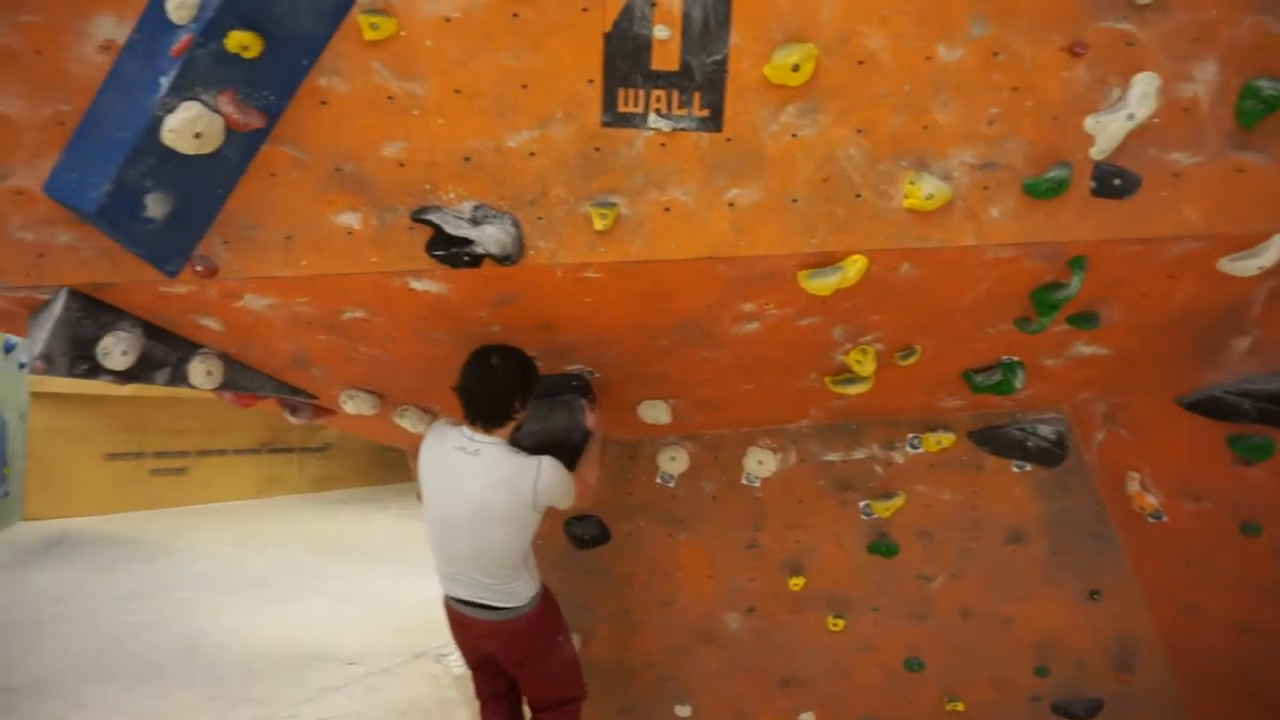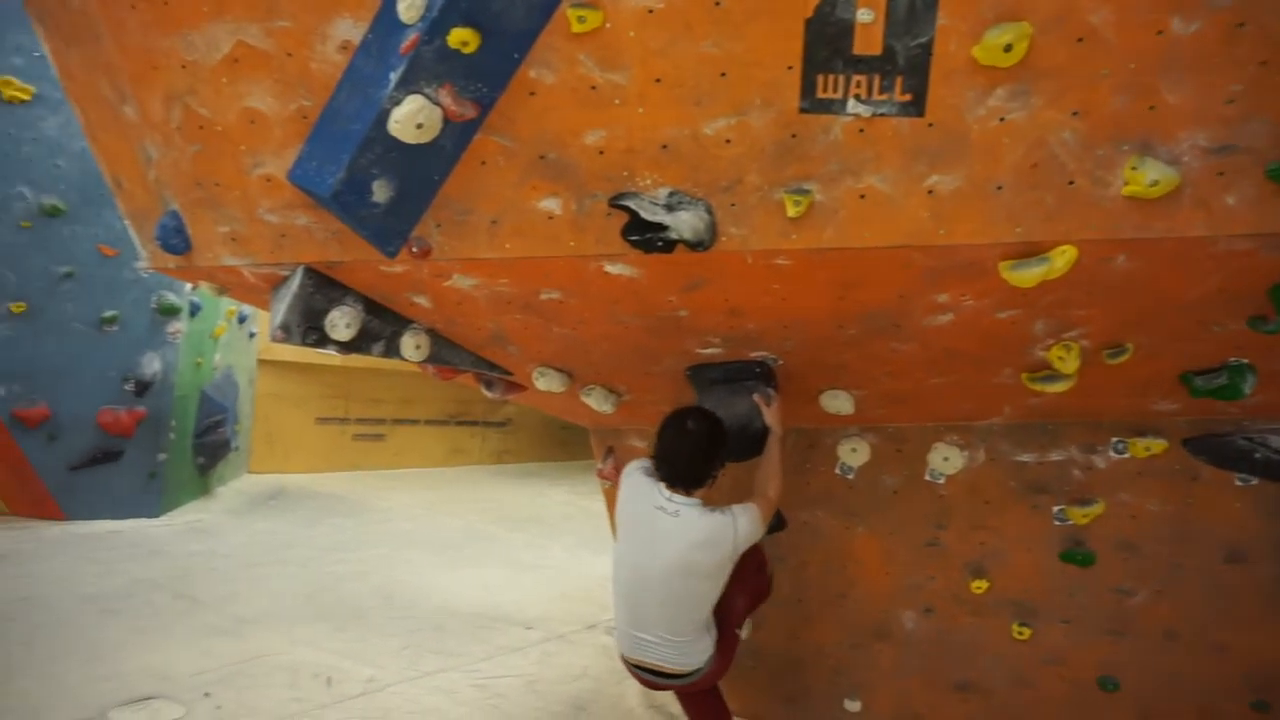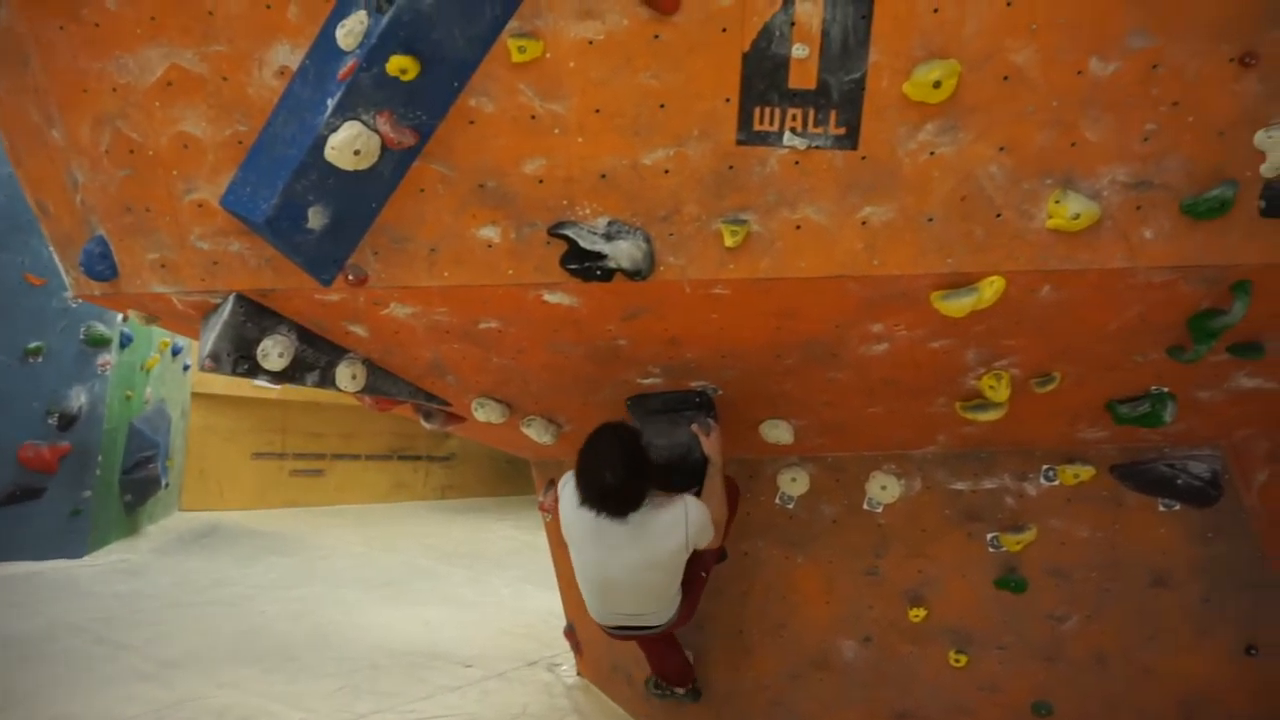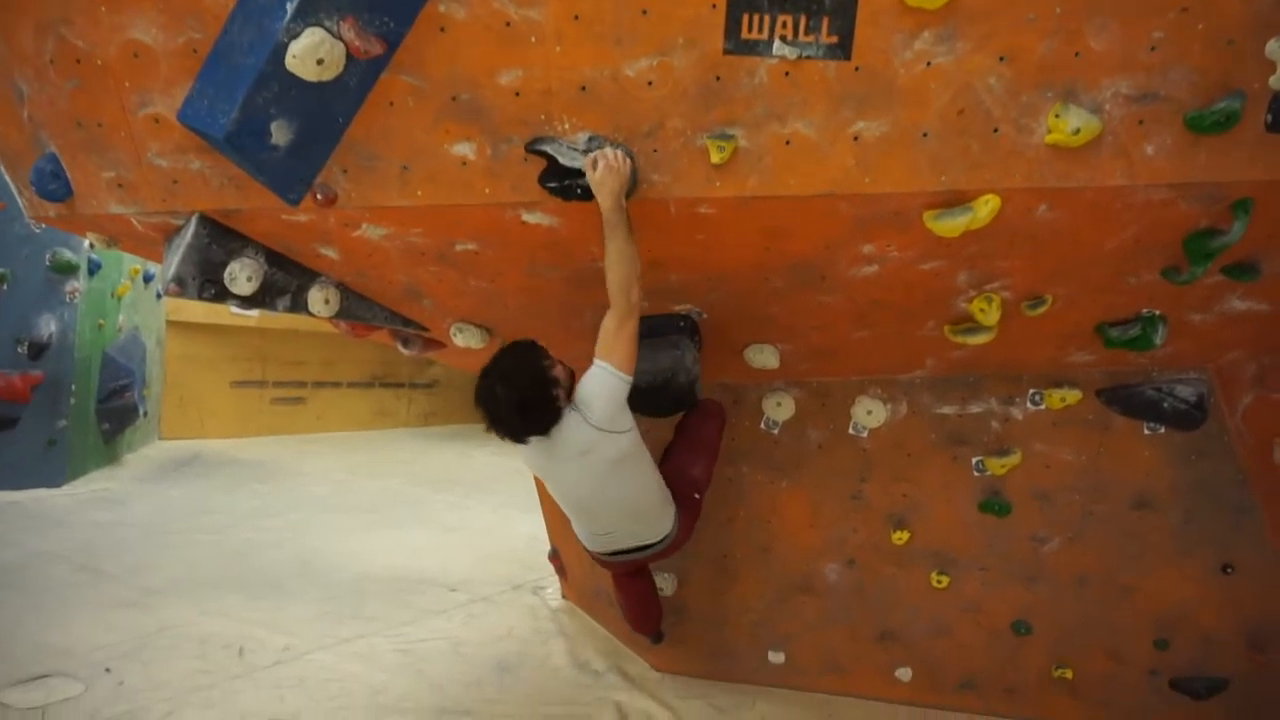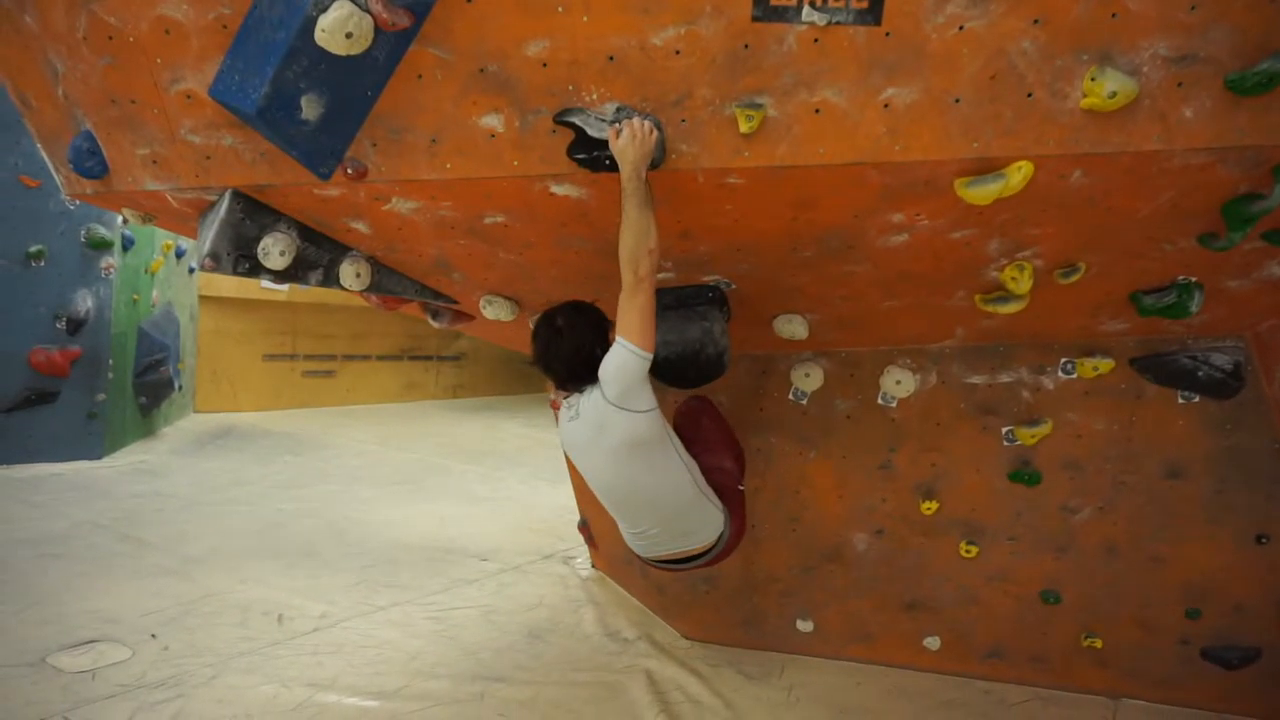
dt=1s
person 1, frame 1
left shoulder: (434, 439)
right shoulder: (537, 473)
right elbow: (583, 494)
right wrist: (595, 434)
left hip: (460, 612)
right hip: (518, 618)
person 1, frame 2
left shoulder: (632, 482)
right shoulder: (727, 528)
left elbow: (661, 463)
right elbow: (766, 498)
right wrist: (775, 431)
left hip: (633, 661)
right hip: (693, 670)
right knee: (750, 557)
person 1, frame 3
left shoulder: (567, 494)
right shoulder: (683, 515)
right elbow: (714, 535)
right wrist: (714, 459)
left hip: (607, 622)
right hip: (666, 618)
right knee: (727, 489)
left ankle: (677, 682)
person 1, frame 4
left shoulder: (526, 441)
right shoulder: (596, 412)
right elbow: (625, 303)
right wrist: (611, 200)
left hip: (605, 550)
right hip: (667, 532)
right knee: (709, 412)
left ankle: (647, 625)
right ankle: (673, 513)
person 1, frame 5
left shoulder: (568, 420)
right shoulder: (616, 388)
right elbow: (639, 274)
right wrist: (633, 169)
left hip: (654, 553)
right hip: (715, 536)
right knee: (693, 409)
right ankle: (730, 464)
